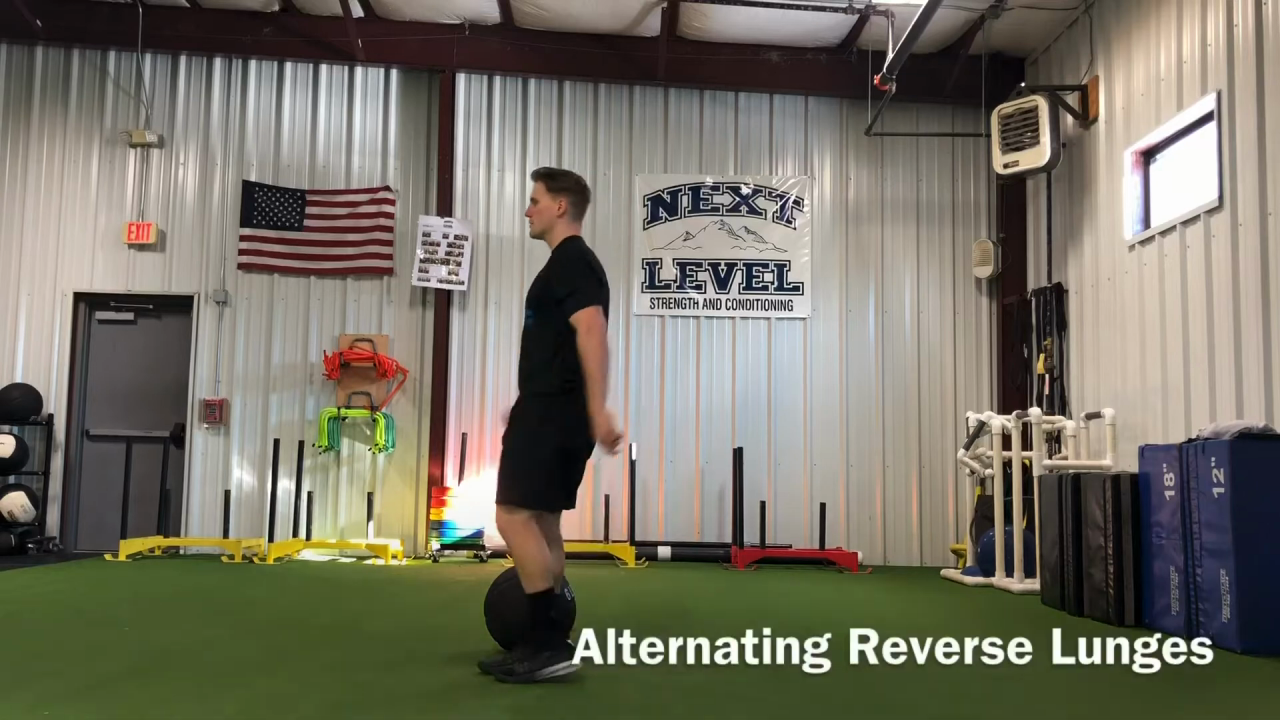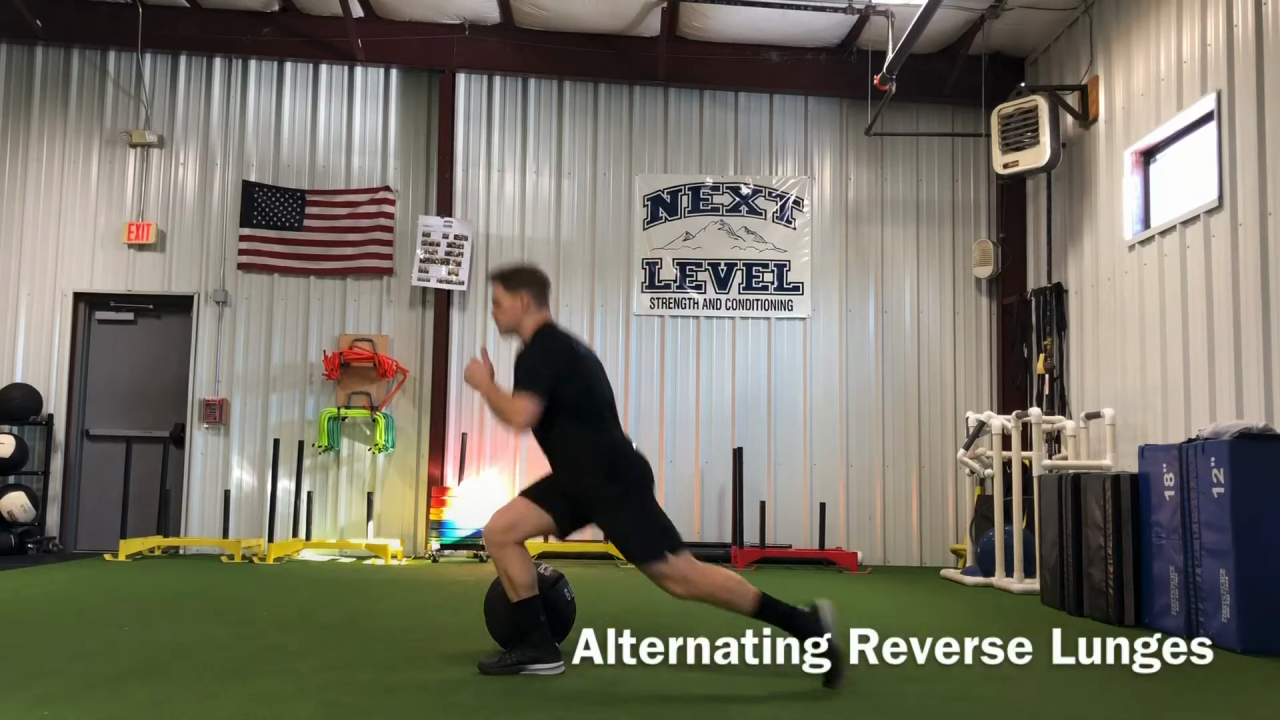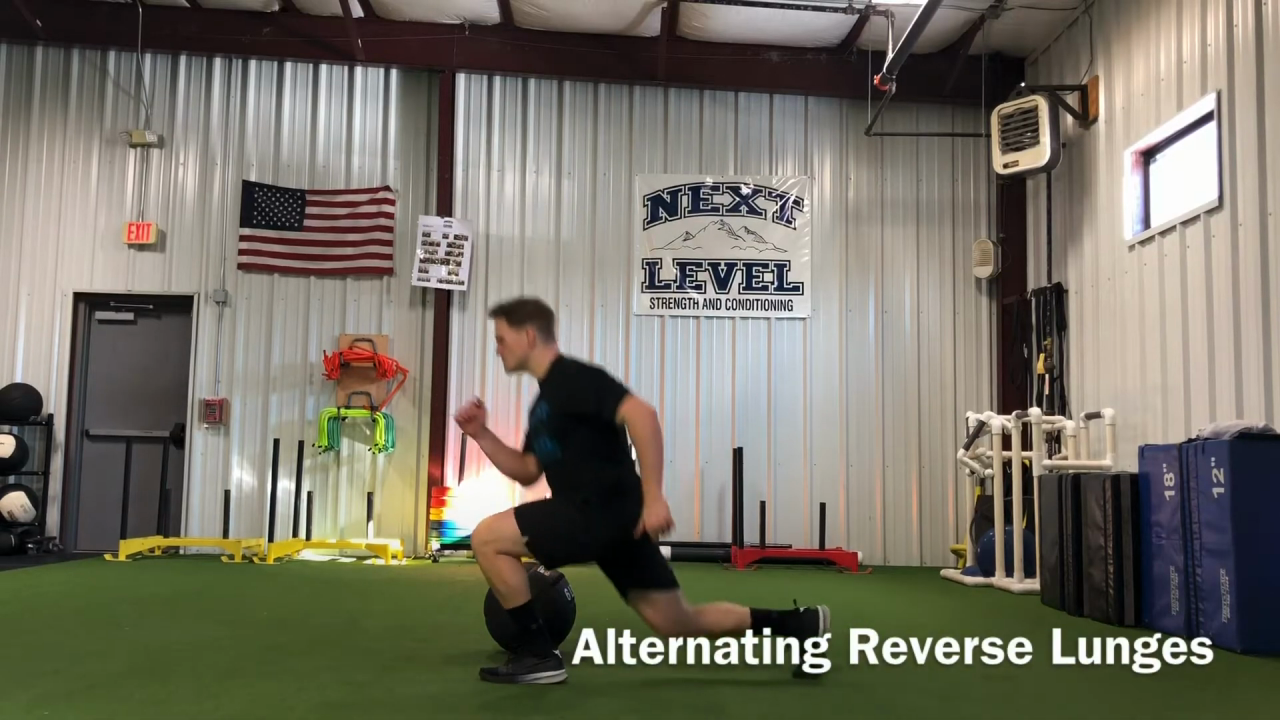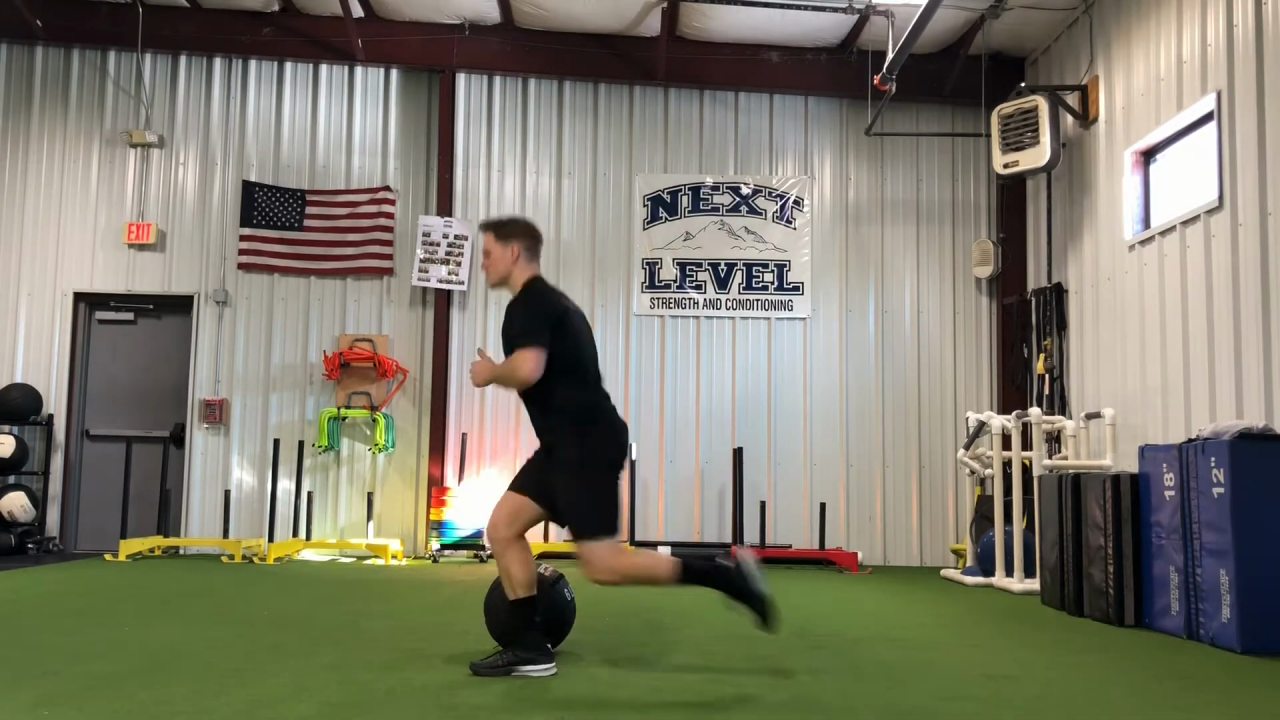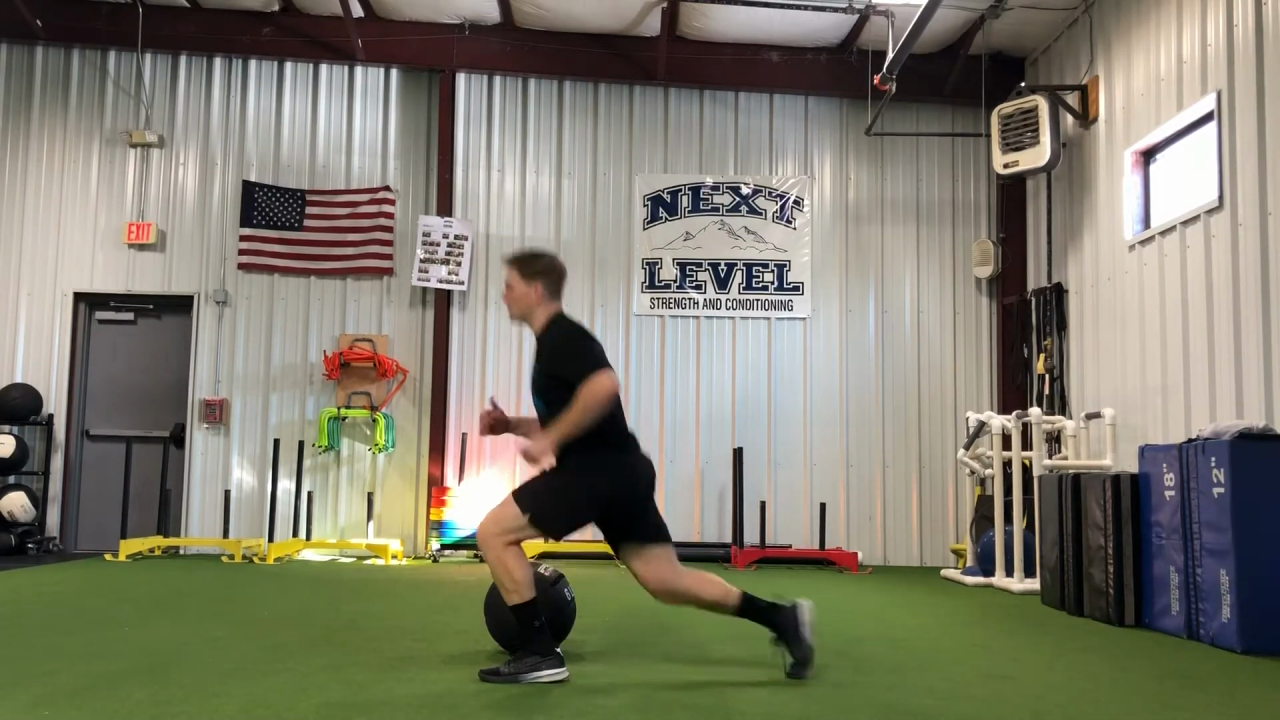
dt=1s
person 1, frame 1
left shoulder: (569, 261)
right shoulder: (574, 264)
left elbow: (592, 332)
left wrist: (599, 408)
left hip: (551, 413)
right hip: (554, 412)
left knee: (515, 519)
right knee: (540, 525)
left ankle: (550, 642)
right ankle: (542, 641)
person 1, frame 2
left shoulder: (541, 351)
right shoulder: (560, 348)
left elbow: (519, 415)
left wrist: (484, 385)
left hip: (612, 477)
right hip: (583, 476)
left knee: (681, 574)
right knee: (501, 531)
left ankle: (804, 622)
right ankle: (538, 646)
person 1, frame 3
left shoulder: (575, 380)
right shoulder: (546, 401)
left elbow: (641, 414)
right elbow: (526, 470)
left wrist: (654, 496)
right wrist: (482, 435)
left hip: (603, 510)
right hip: (615, 514)
left knee: (488, 539)
right knee: (679, 623)
left ankle: (538, 653)
right ankle: (798, 625)
person 1, frame 4
left shoulder: (528, 305)
right shoulder: (550, 303)
left elbow: (529, 371)
left wrist: (489, 373)
left hip: (582, 444)
right hip: (567, 443)
left knee: (602, 562)
right knee: (501, 528)
left ankle: (729, 574)
right ankle: (529, 646)
person 1, frame 5
left shoulder: (564, 341)
right shoulder: (560, 346)
left elbow: (605, 386)
left wrist: (550, 436)
right wrist: (515, 426)
left hip: (598, 475)
right hip: (614, 474)
left knee: (495, 533)
right knee: (668, 579)
left ankle: (537, 651)
right ankle: (782, 617)
